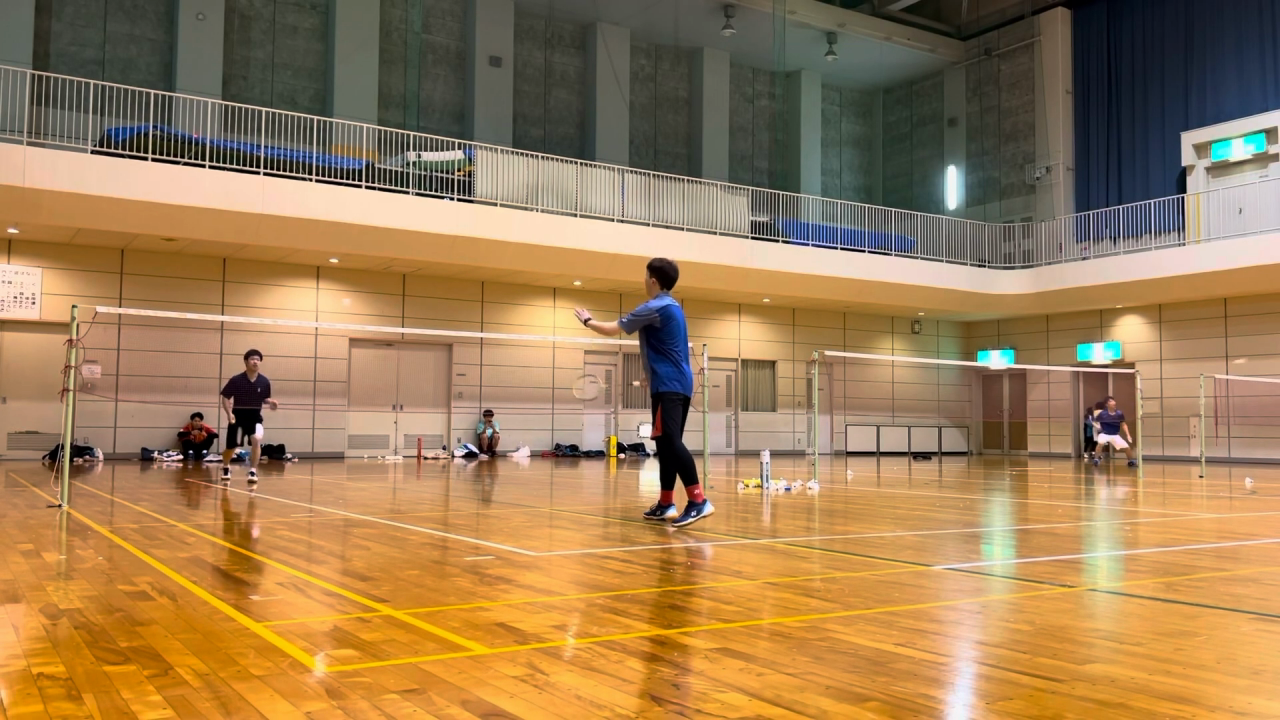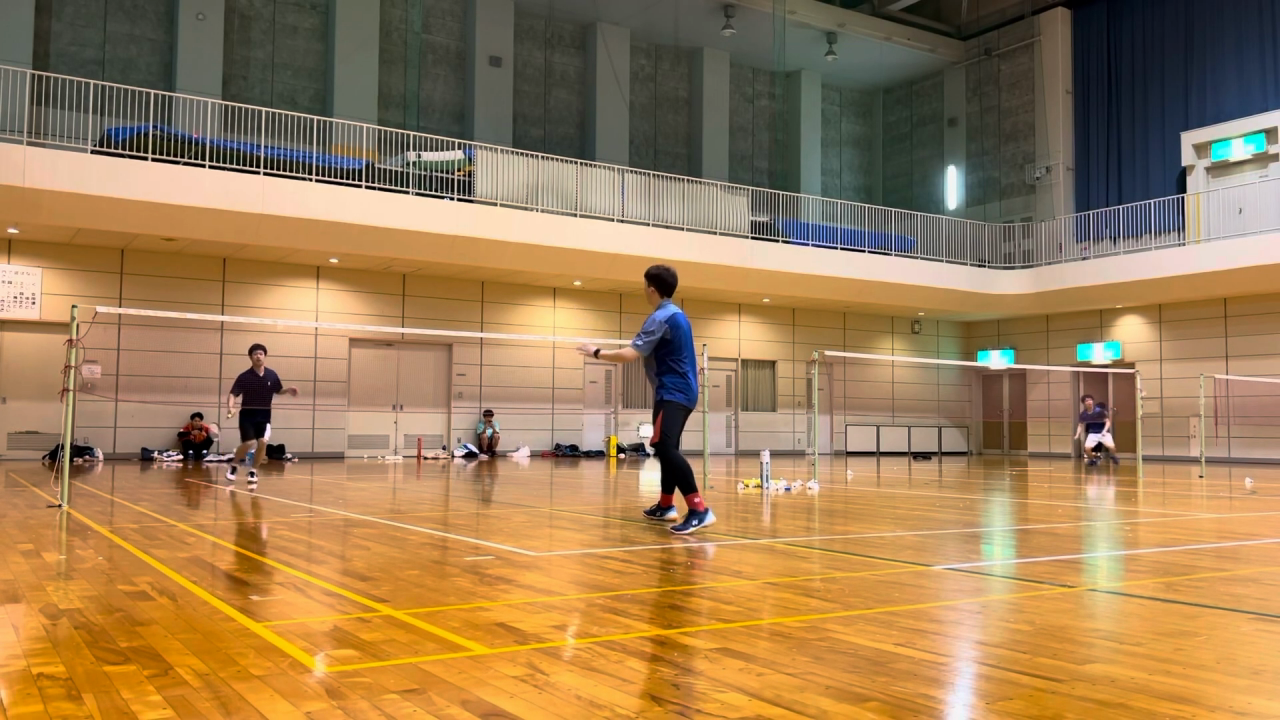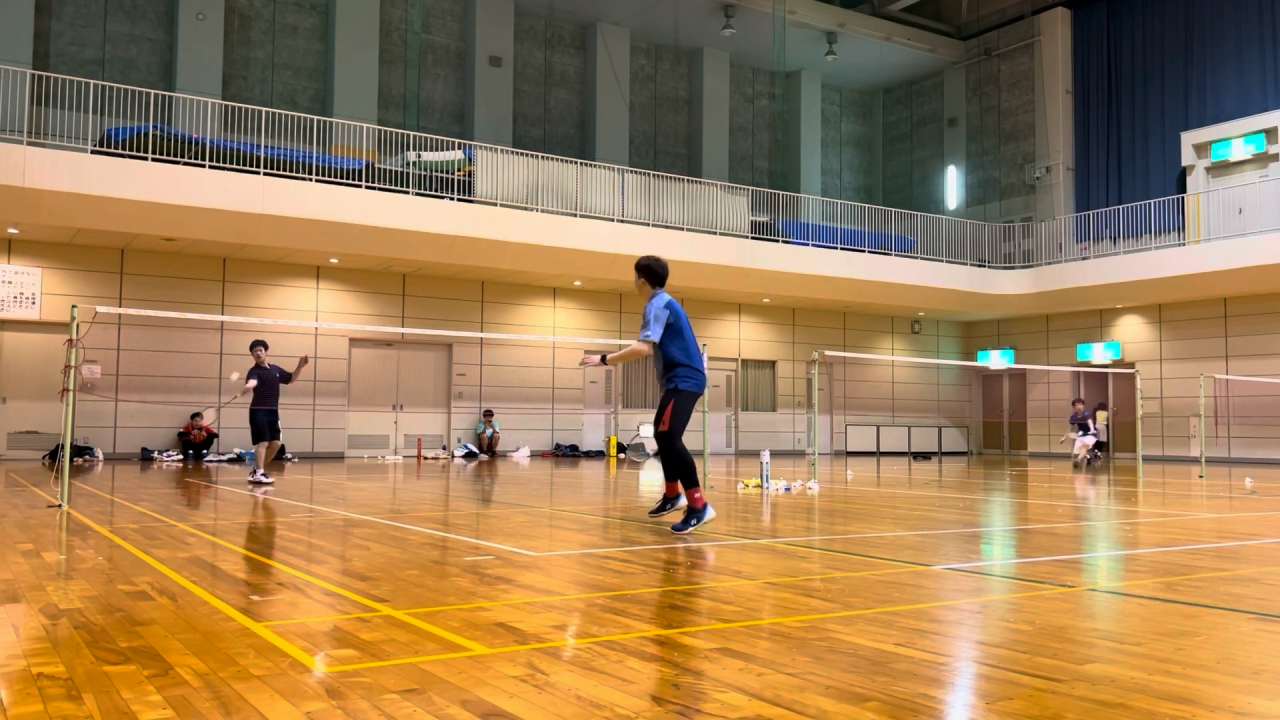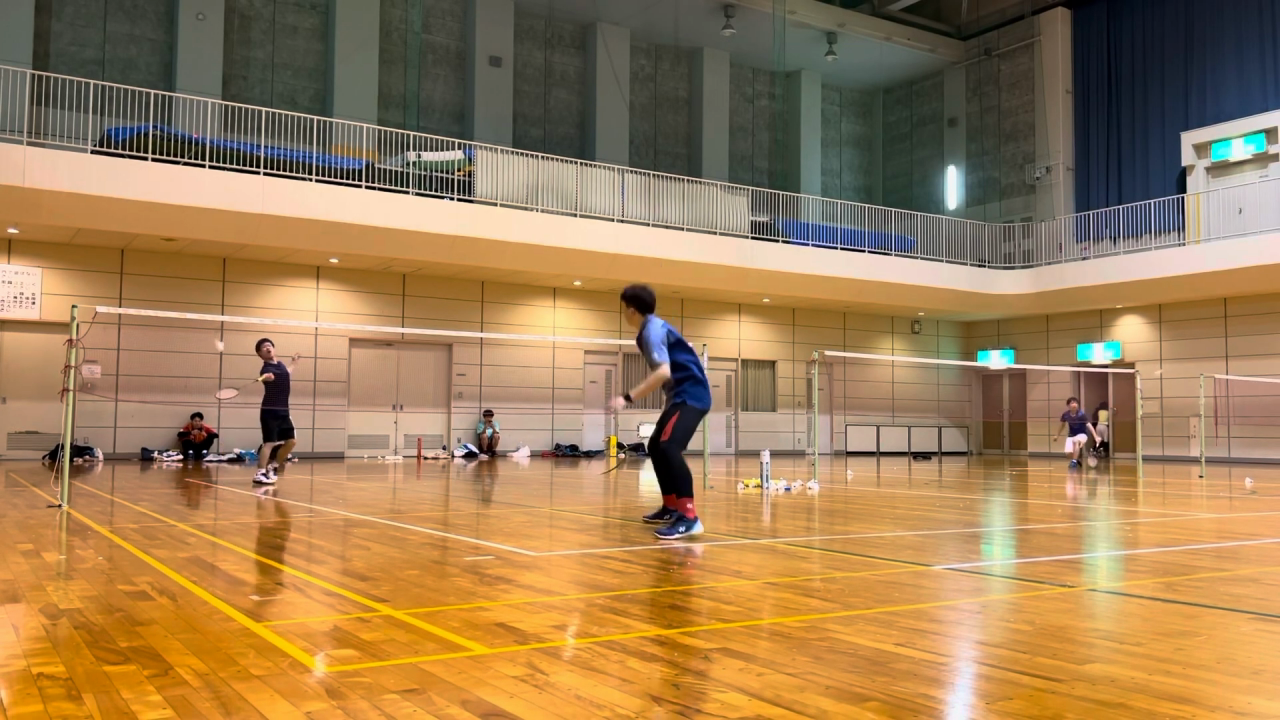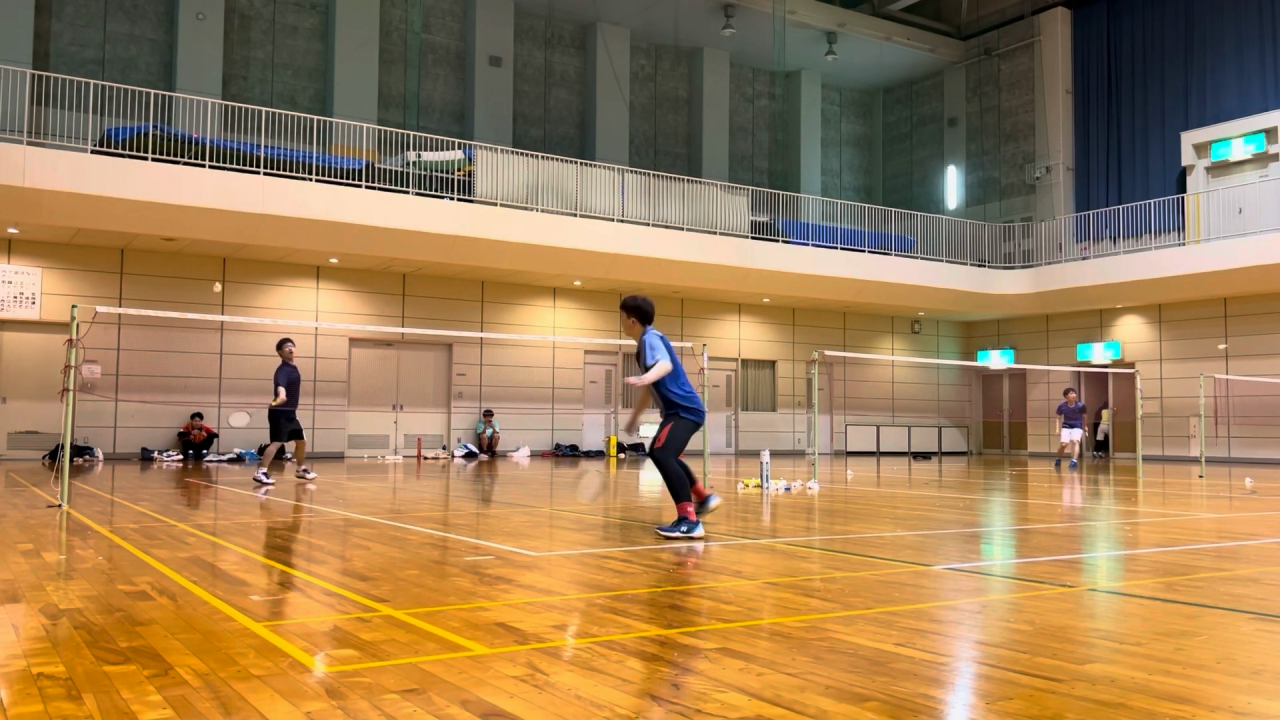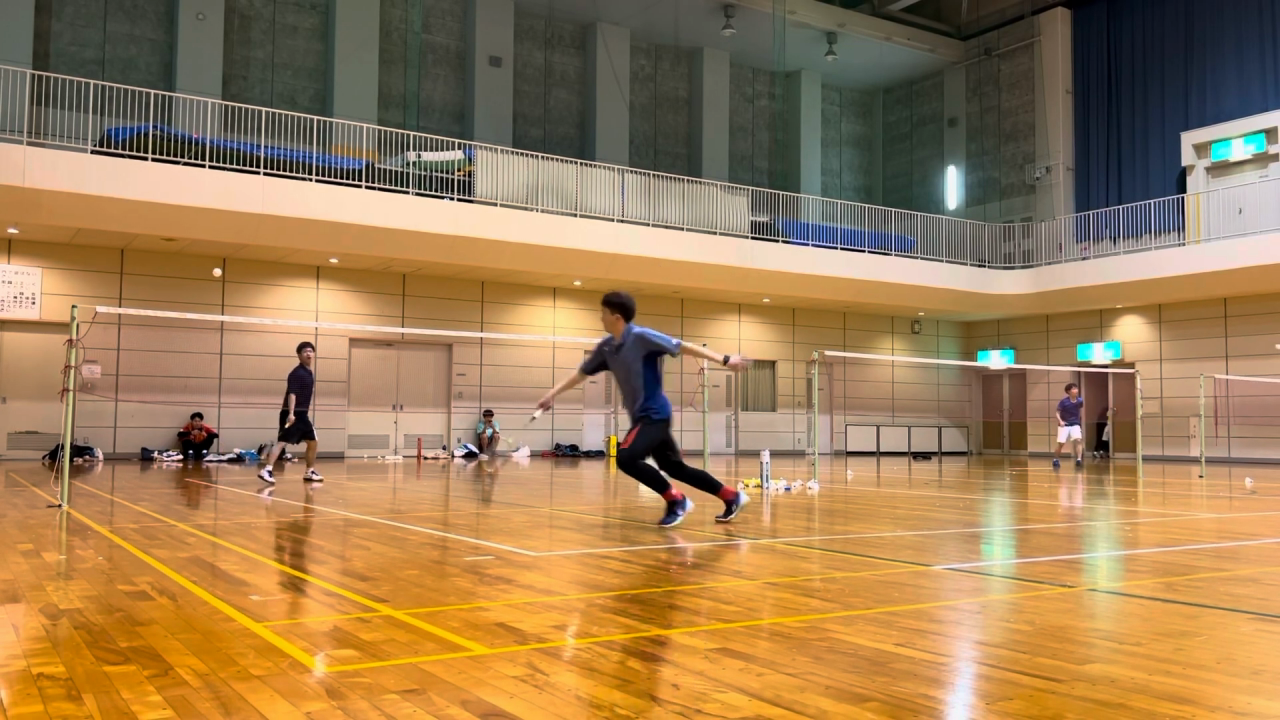
dt=0.2s
person 1, frame 1
left shoulder: (654, 308)
right shoulder: (674, 308)
left elbow: (613, 329)
left wrist: (587, 320)
right wrist: (650, 371)
left hip: (668, 385)
right hip: (680, 384)
left knee: (670, 441)
right knee: (666, 443)
left ankle: (698, 501)
right ankle: (666, 504)
person 1, frame 2
left shoulder: (660, 318)
right shoulder: (676, 315)
left elbow: (630, 354)
left wrist: (596, 352)
left hip: (672, 393)
right hip: (683, 392)
left knee: (665, 448)
right knee: (667, 449)
left ankle: (699, 510)
right ankle: (666, 505)
person 1, frame 3
left shoulder: (657, 305)
right shoulder: (666, 303)
left elbow: (644, 348)
left wrist: (603, 359)
left hip: (683, 380)
right hip: (681, 379)
left knee: (670, 439)
right knee: (662, 435)
left ankle: (698, 506)
right ankle: (673, 495)
person 1, frame 4
left shoulder: (653, 331)
right shoulder: (649, 331)
left elbow: (663, 373)
left wrist: (628, 398)
left hip: (691, 397)
right hip: (681, 397)
left knee: (667, 449)
right knee: (656, 447)
left ankle: (688, 517)
right ankle: (671, 507)
person 1, frame 5
left shoulder: (651, 339)
right shoulder: (645, 343)
left elbow: (665, 365)
right elbow: (652, 390)
left wrist: (646, 378)
right wrist: (634, 416)
left hip: (684, 412)
right hip: (678, 411)
left knee: (661, 455)
right knee: (663, 452)
left ankle: (690, 520)
right ankle: (703, 497)
person 1, frame 6
left shoulder: (641, 337)
right shoulder: (605, 347)
left elbow: (684, 347)
right elbow: (582, 373)
left wrist: (724, 359)
right wrist: (553, 394)
left hip: (653, 415)
right hip: (641, 417)
left knee: (626, 458)
right knee: (673, 466)
left ankle: (676, 501)
right ankle: (732, 497)
